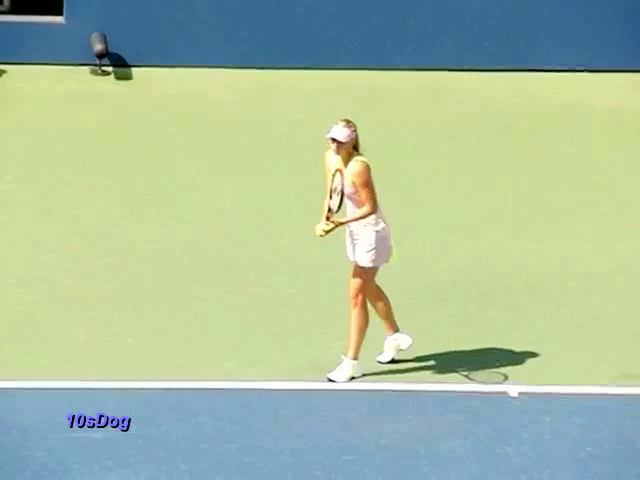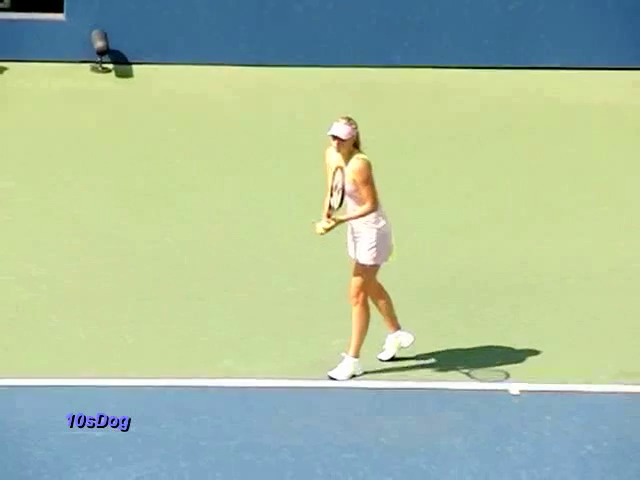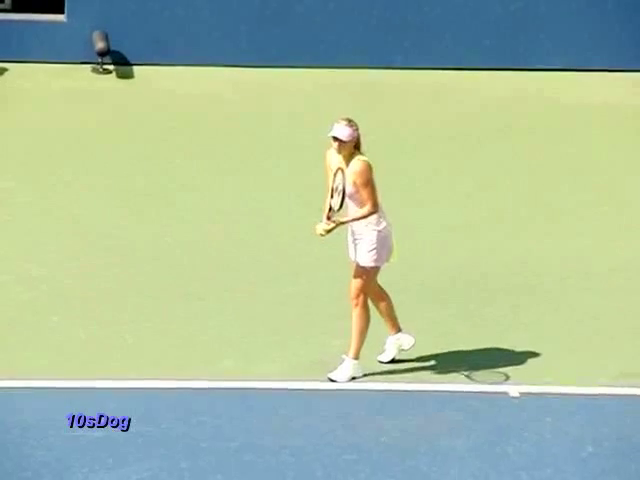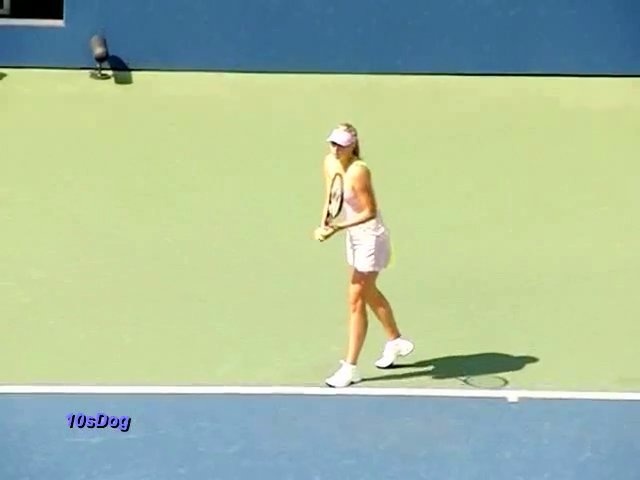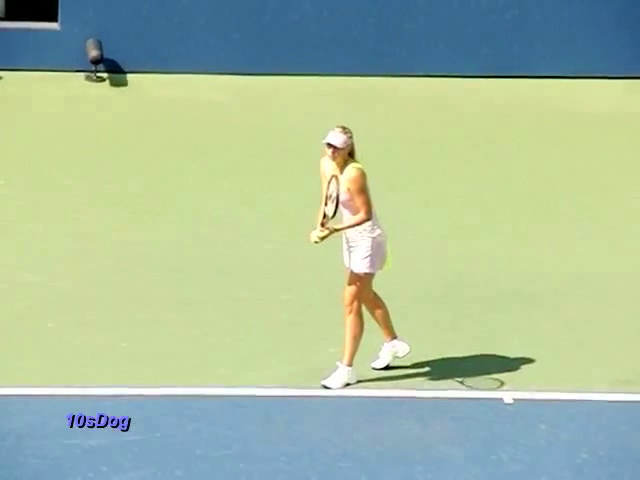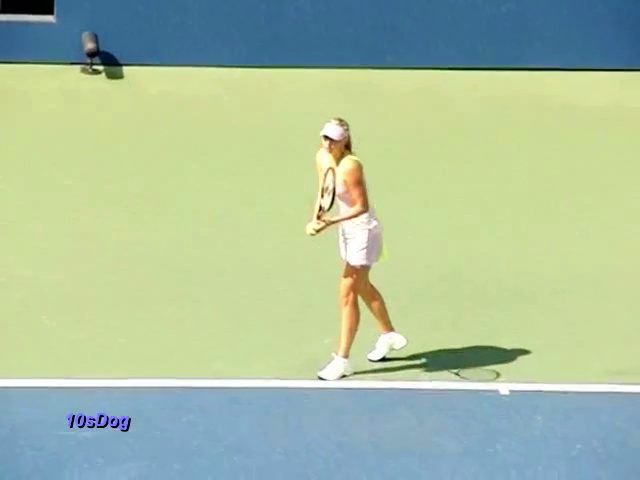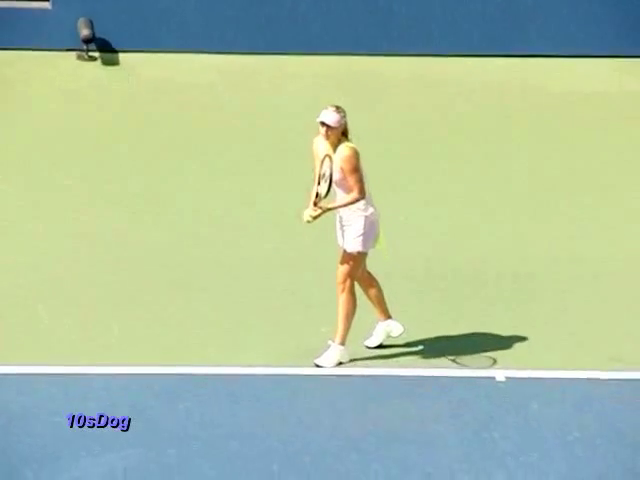
dt=0.2s
person 1, frame 1
left shoulder: (358, 167)
right shoulder: (330, 157)
left elbow: (371, 207)
left wrist: (338, 223)
right wrist: (324, 219)
left hip: (371, 233)
right hip: (354, 231)
left knee: (356, 297)
right knee: (369, 288)
left ankle: (351, 362)
right ankle: (395, 336)
person 1, frame 2
left shoulder: (359, 165)
right shoulder: (330, 155)
left elbow: (372, 205)
left wrist: (339, 220)
right wrist: (325, 217)
left hip: (372, 231)
right hip: (355, 229)
left knee: (357, 294)
right knee: (371, 286)
left ankle: (353, 360)
right ankle: (397, 334)
person 1, frame 3
left shoulder: (360, 166)
right shoulder: (331, 157)
left elbow: (372, 207)
left wrist: (340, 222)
right wrist: (325, 219)
left hip: (373, 232)
right hip: (356, 231)
left knee: (357, 296)
right knee: (371, 288)
left ankle: (352, 362)
right ankle: (397, 336)
person 1, frame 4
left shoulder: (358, 171)
right shoulder: (329, 162)
left elbow: (370, 212)
left wrist: (338, 227)
right wrist: (323, 224)
left hip: (371, 238)
right hip: (354, 236)
left knee: (355, 302)
right knee: (370, 293)
left ankle: (350, 367)
right ankle: (396, 341)
person 1, frame 5
left shoulder: (353, 173)
right shoulder: (325, 164)
left elbow: (365, 214)
left wrist: (333, 229)
right wrist: (319, 226)
left hip: (367, 240)
right hip: (350, 238)
left knee: (351, 303)
right knee: (366, 295)
left ankle: (346, 369)
right ankle: (392, 343)
person 1, frame 6
left shoulder: (350, 166)
right shoulder: (321, 157)
left elbow: (362, 206)
left wrist: (329, 222)
right wrist: (314, 219)
left hip: (363, 231)
right hip: (347, 230)
left knee: (347, 295)
right knee: (363, 286)
left ankle: (342, 360)
right ankle: (389, 335)
person 1, frame 7
left shoulder: (346, 153)
right shoulder: (318, 144)
left elbow: (359, 193)
left wrist: (326, 208)
right wrist: (311, 206)
left hip: (360, 218)
right hip: (344, 217)
left knee: (344, 281)
right knee: (360, 273)
left ankle: (339, 347)
right ankle: (387, 322)
